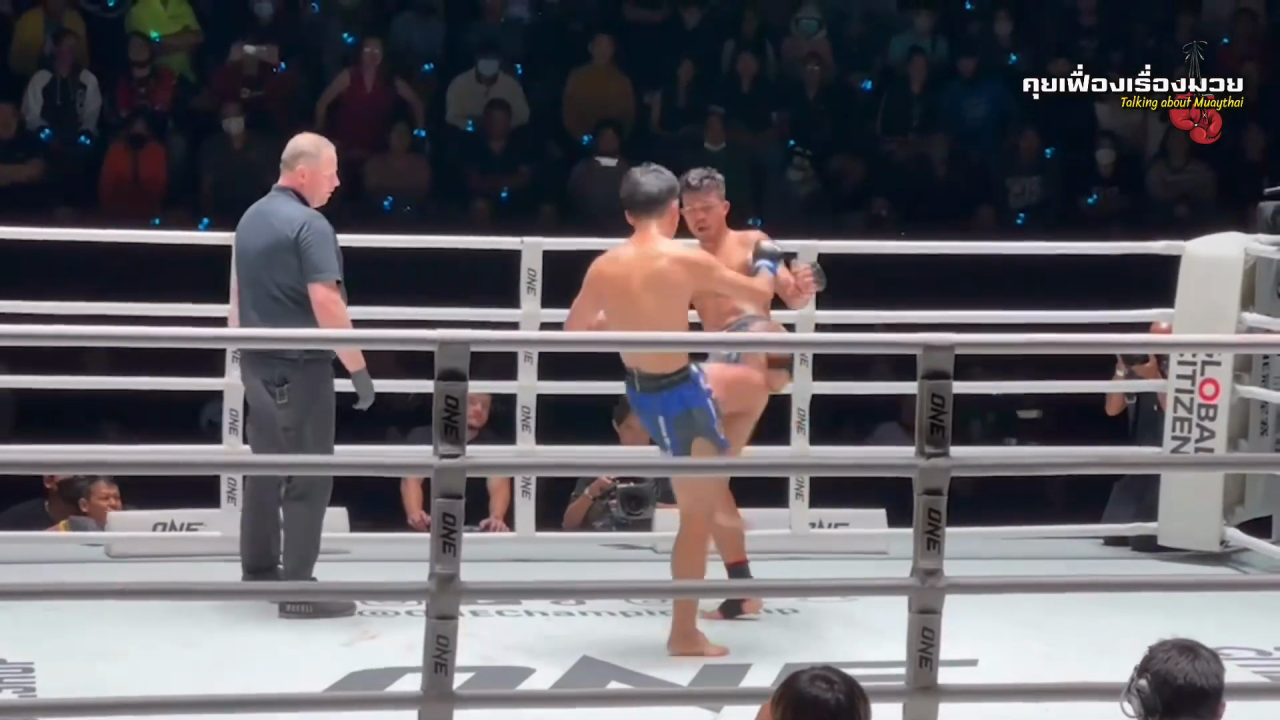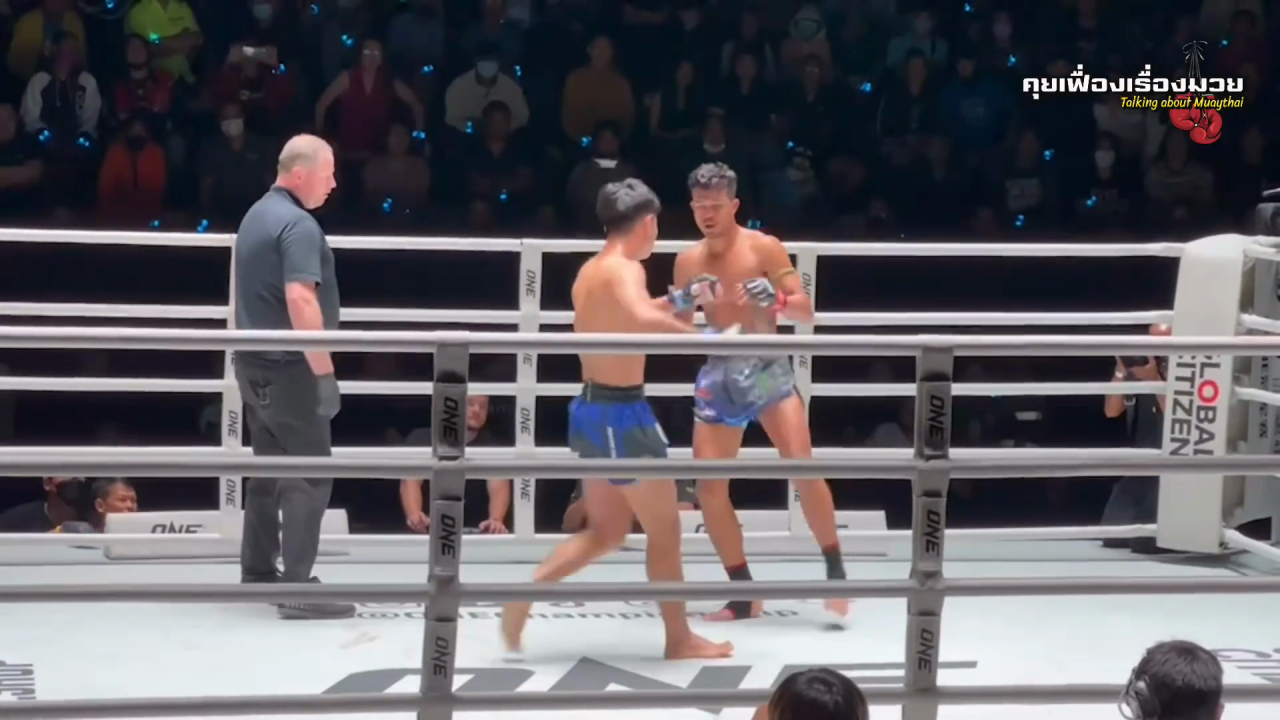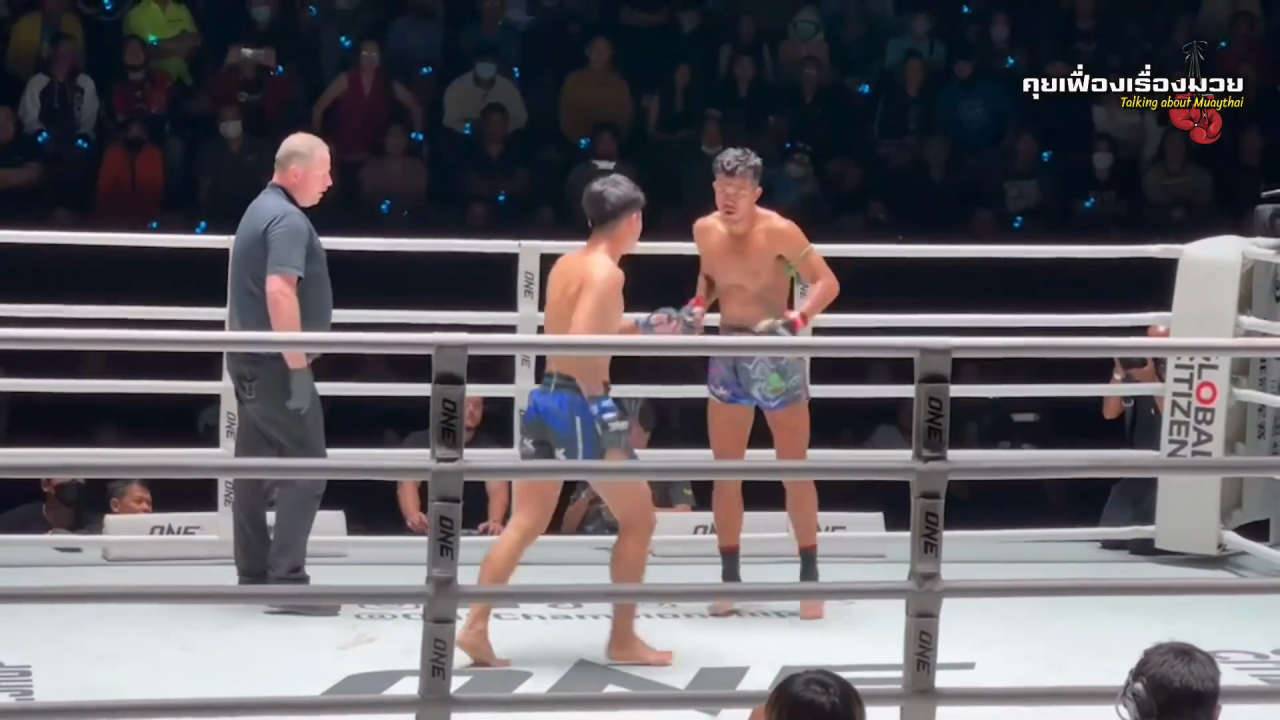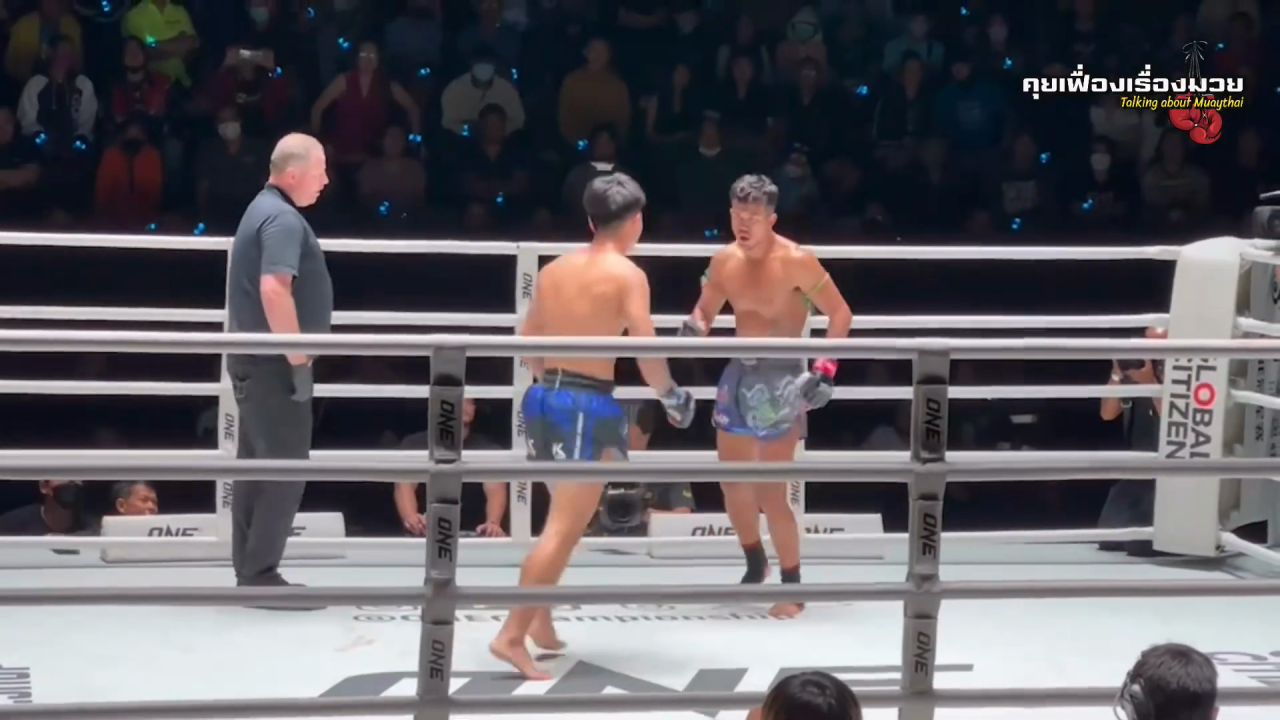
dt=0.2s
person 1, frame 1
left shoulder: (602, 267)
right shoulder: (684, 259)
left elbow: (574, 328)
right elbow: (757, 293)
right wrist: (768, 267)
left hip: (638, 388)
right hip: (676, 393)
right knee: (697, 515)
right ankle: (684, 632)
person 1, frame 2
left shoulder: (591, 273)
right shoulder: (624, 271)
right elbow: (642, 320)
left wrist: (679, 299)
right wrist: (700, 334)
left hip: (590, 409)
right hip: (619, 414)
left knee: (604, 533)
right knee: (665, 529)
left ankle: (526, 597)
right ankle: (679, 640)
person 1, frame 3
left shoulder: (567, 264)
right shoulder: (606, 273)
right elbow: (579, 342)
left wrist: (645, 327)
right wrist: (603, 401)
left hip: (545, 399)
right hip: (578, 408)
left knee: (525, 525)
right knee: (638, 519)
left ankle: (475, 628)
right ankle: (623, 638)
person 1, frame 4
left shoulder: (555, 269)
right shoulder: (627, 274)
left elbow: (528, 340)
right elbow: (647, 352)
right wrist: (673, 394)
left hip: (542, 396)
right hip: (586, 404)
left knee: (565, 517)
right knee: (563, 527)
left ankle: (539, 620)
right ankle: (512, 634)
person 2, frame 1
left shoulder: (252, 217)
right shoulder: (309, 225)
left elbow: (239, 290)
right elbow: (326, 301)
right wrist: (359, 368)
left hip: (257, 361)
right hip: (300, 365)
left knee: (268, 468)
right knee: (308, 475)
left ankle: (259, 570)
person 2, frame 2
left shoulder: (256, 216)
right shoulder: (298, 224)
right elbow: (301, 300)
right wrist: (326, 373)
left hip: (254, 362)
right hip: (286, 365)
left knee: (269, 468)
right knee: (309, 473)
left ankle: (258, 575)
right ankle: (297, 587)
person 2, frame 3
left shoulder: (261, 210)
right shoulder: (288, 219)
right elbow: (280, 292)
right wrist: (299, 366)
left hip: (250, 358)
right hip: (274, 362)
right knee: (305, 465)
left ankle: (254, 575)
right ankle: (286, 578)
person 2, frame 4
left shoulder: (264, 210)
right shoulder: (283, 219)
right elbow: (274, 290)
right wrist: (299, 361)
left hip: (254, 359)
right hip: (272, 362)
left knee: (257, 467)
left ankle: (251, 574)
right ankle: (259, 576)
person 3, frame 1
left shoulder: (752, 243)
left elbow: (794, 296)
left wrist: (803, 283)
left hip: (757, 346)
right hip: (718, 362)
left knee: (756, 329)
right ankle: (742, 590)
person 3, frame 2
left shoulder: (764, 247)
right shoulder: (687, 262)
left elbow: (805, 312)
left wrist: (778, 297)
left hip: (765, 365)
right hip: (717, 374)
left knee: (802, 465)
right knee: (709, 489)
left ankle: (835, 571)
right ankle: (743, 593)
person 3, frame 3
left shoulder: (780, 230)
right shoulder: (705, 230)
left elbow: (828, 284)
left wrist: (794, 323)
right wrist: (695, 309)
left hip: (776, 355)
right hip: (728, 355)
left ankle: (809, 577)
right ankle: (729, 578)
person 3, frame 4
left shoulder: (798, 261)
right shoulder: (724, 261)
left elbow: (841, 313)
right elbow: (706, 312)
left wrist: (825, 368)
right wrist: (694, 325)
left hip: (782, 381)
right hip: (738, 377)
left knee: (768, 494)
right knee: (734, 487)
left ankle: (792, 586)
right ankle: (755, 566)
person 4, frame 1
right shoulder: (1137, 372)
right elbow: (1112, 409)
left wrist: (1155, 377)
right wrist: (1121, 370)
left knee: (1145, 541)
right knee: (1112, 535)
person 4, frame 2
right shoulder: (1136, 373)
right elbow: (1111, 411)
left wrist: (1154, 379)
right wrist: (1120, 371)
left knee: (1144, 543)
right knee: (1112, 537)
person 4, frame 3
right shoulder: (1134, 375)
right elbow: (1110, 413)
left wrist: (1153, 381)
right wrist: (1119, 373)
left knee: (1143, 545)
right knee: (1110, 537)
person 4, frame 4
right shoulder: (1133, 377)
right elbow: (1107, 414)
left wrist: (1150, 382)
right wrist: (1116, 374)
left knee: (1141, 545)
right knee: (1108, 539)
